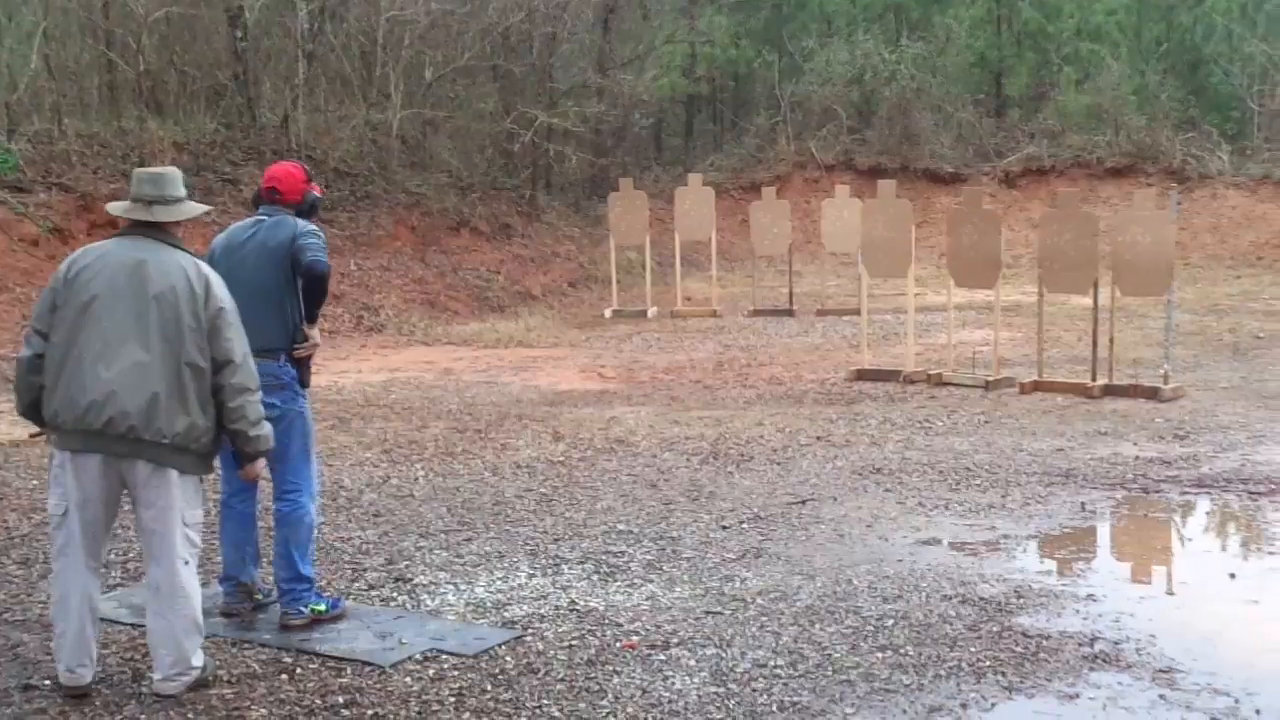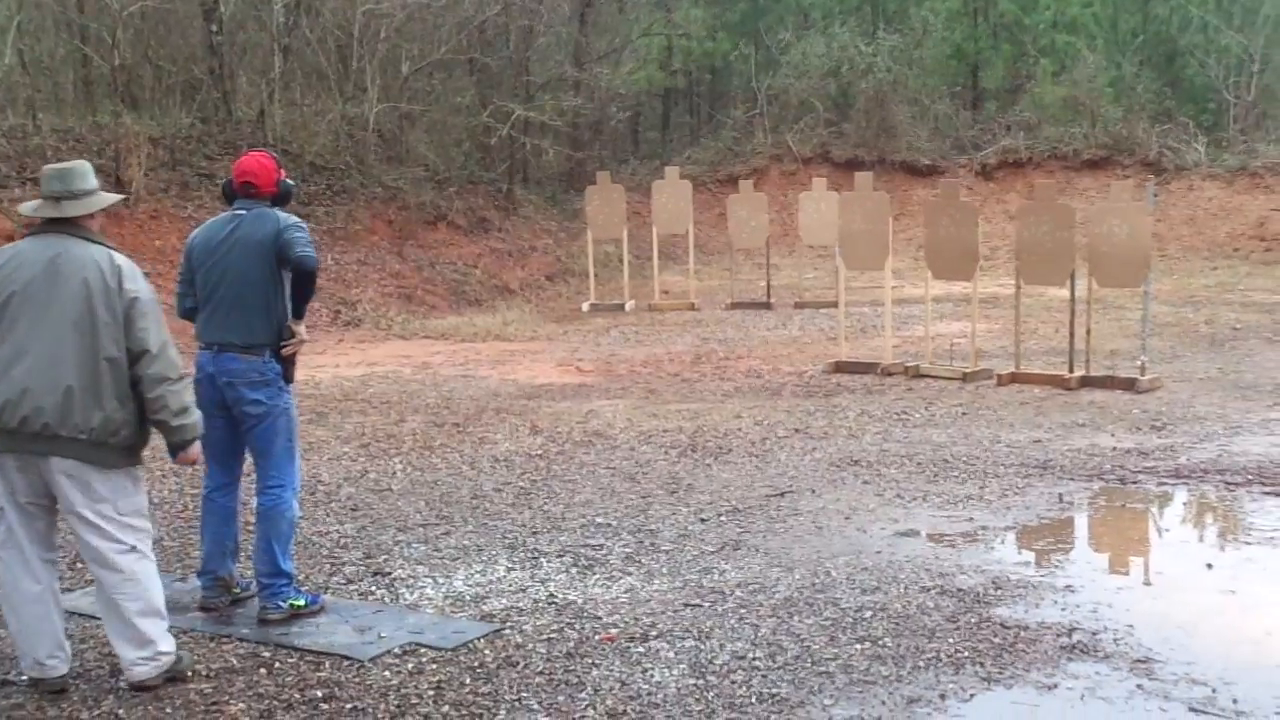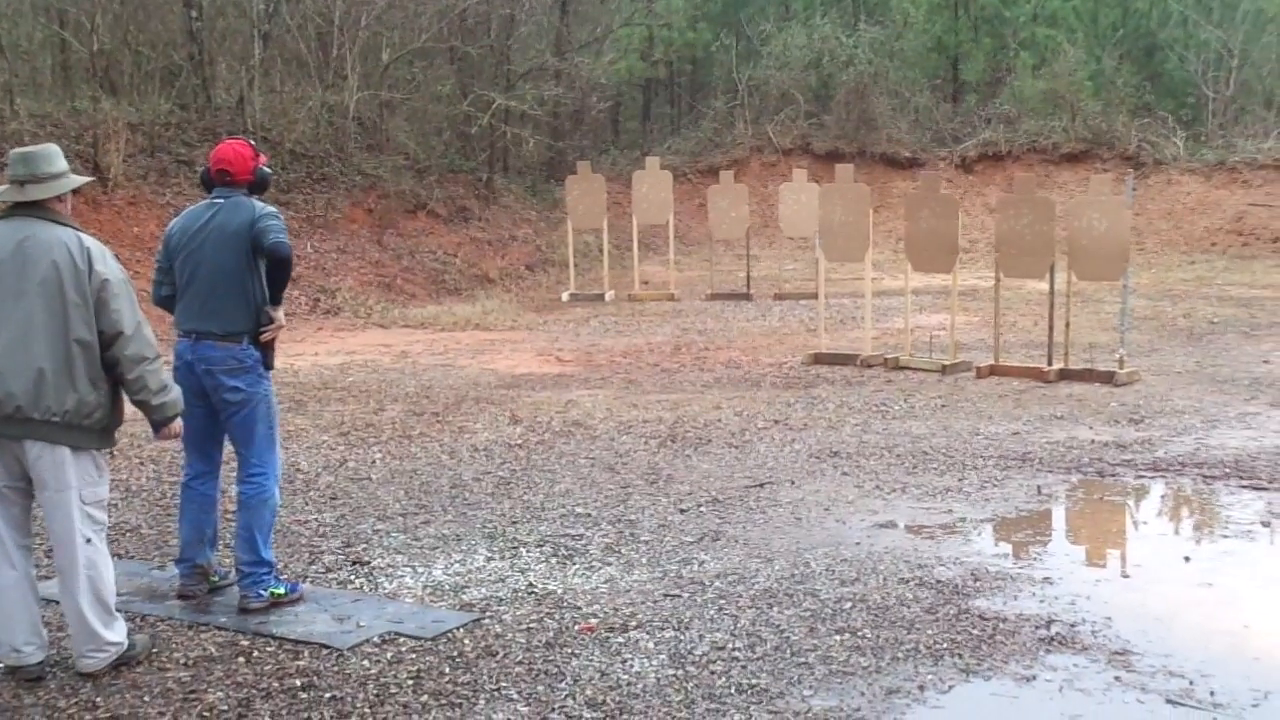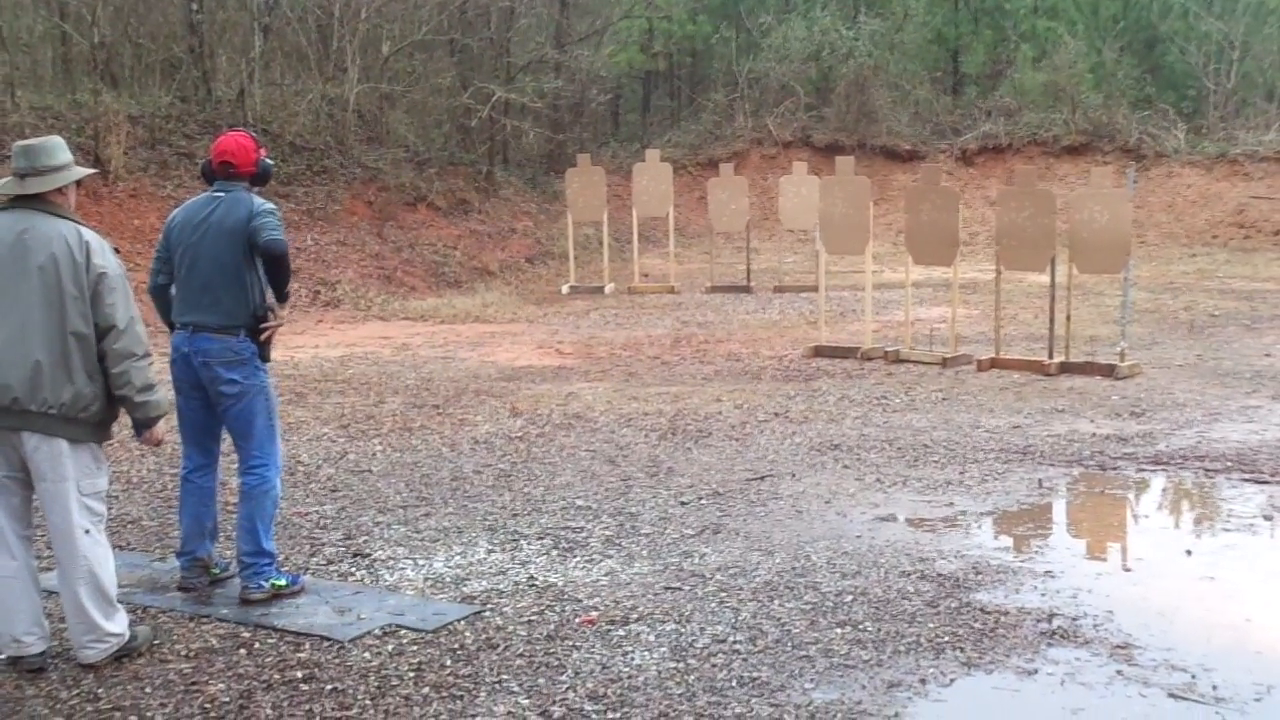
dt=0.5s
person 1, frame 1
left shoulder: (79, 264)
right shoulder: (200, 278)
left elbow: (36, 352)
right elbow: (234, 372)
left wrist: (38, 413)
right wrist: (251, 443)
left hip: (82, 432)
right hip: (164, 437)
left knee: (75, 554)
right knee: (171, 558)
left ankle: (73, 670)
right ankle: (176, 670)
person 1, frame 2
right shoulder: (116, 270)
right elbow: (155, 362)
right wrist: (182, 432)
right hip: (89, 435)
right knee: (121, 547)
left ankle: (45, 665)
right ankle: (150, 657)
person 1, frame 3
right shoulder: (86, 253)
right elbow: (130, 343)
right wrist: (162, 408)
right hip: (61, 417)
right knee: (79, 537)
right ankle: (99, 646)
person 1, frame 4
right shoulder: (84, 245)
right elbow: (122, 340)
right wrist: (146, 410)
right hip: (59, 408)
right knee: (78, 527)
right ankle: (100, 638)
person 2, frame 1
left shoulder: (224, 239)
right shoulder: (300, 232)
right elbow: (316, 269)
right wrist: (309, 323)
right hip: (274, 373)
left knee: (236, 486)
right knee: (295, 489)
left ankle: (238, 589)
right ankle: (298, 599)
person 2, frame 2
left shoulder: (201, 235)
right shoulder: (283, 225)
left elbow: (186, 306)
right elbow: (306, 264)
right wrist: (297, 318)
left hip: (209, 366)
right hip: (258, 369)
left knee: (219, 482)
right knee: (278, 483)
left ankle: (216, 583)
right ankle: (278, 595)
person 2, frame 3
left shoulder: (180, 223)
right shoulder: (258, 213)
left elbow: (162, 294)
right elbow: (280, 251)
right wrist: (273, 305)
left hip: (188, 354)
right hip: (237, 357)
left knee: (199, 468)
right knee: (258, 471)
left ankle: (194, 571)
right ankle: (257, 583)
person 2, frame 4
left shoulder: (181, 215)
right shoulder: (256, 208)
left elbow: (158, 284)
right elbow: (275, 249)
right wrist: (279, 299)
left hip: (186, 347)
right hip: (233, 351)
left knee: (198, 461)
right knee: (261, 463)
left ankle: (196, 564)
right ankle: (259, 575)
